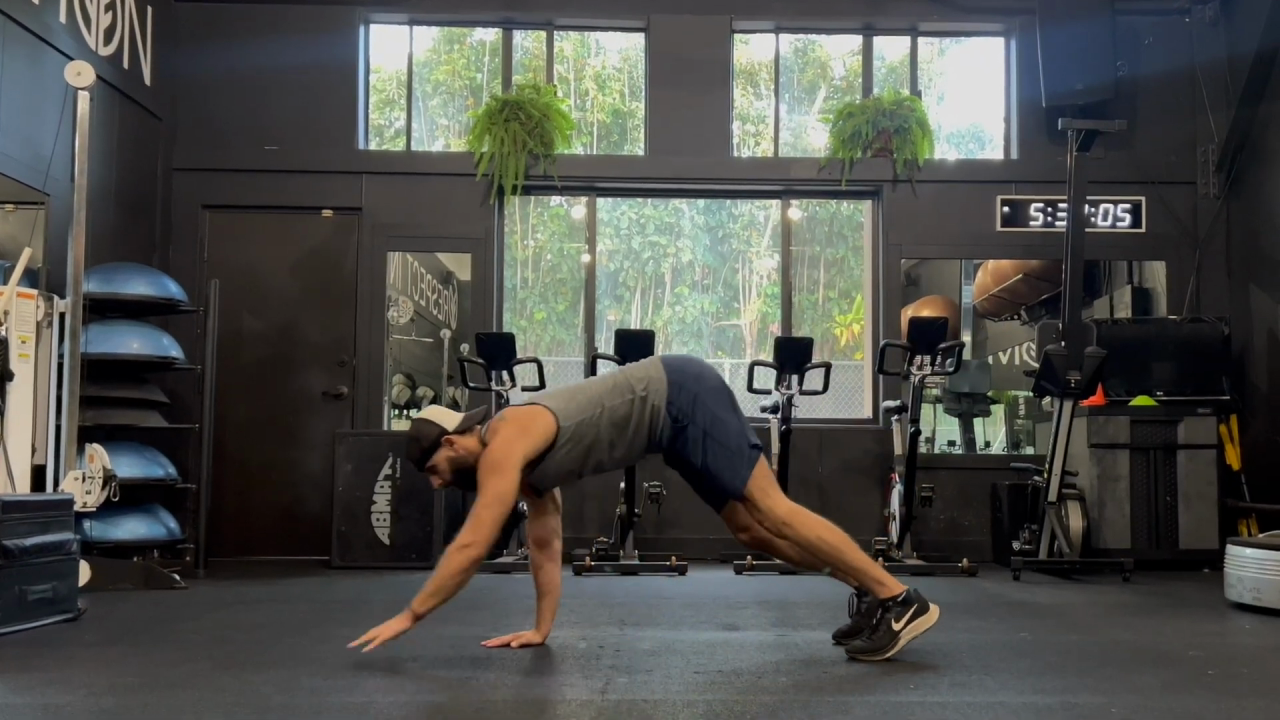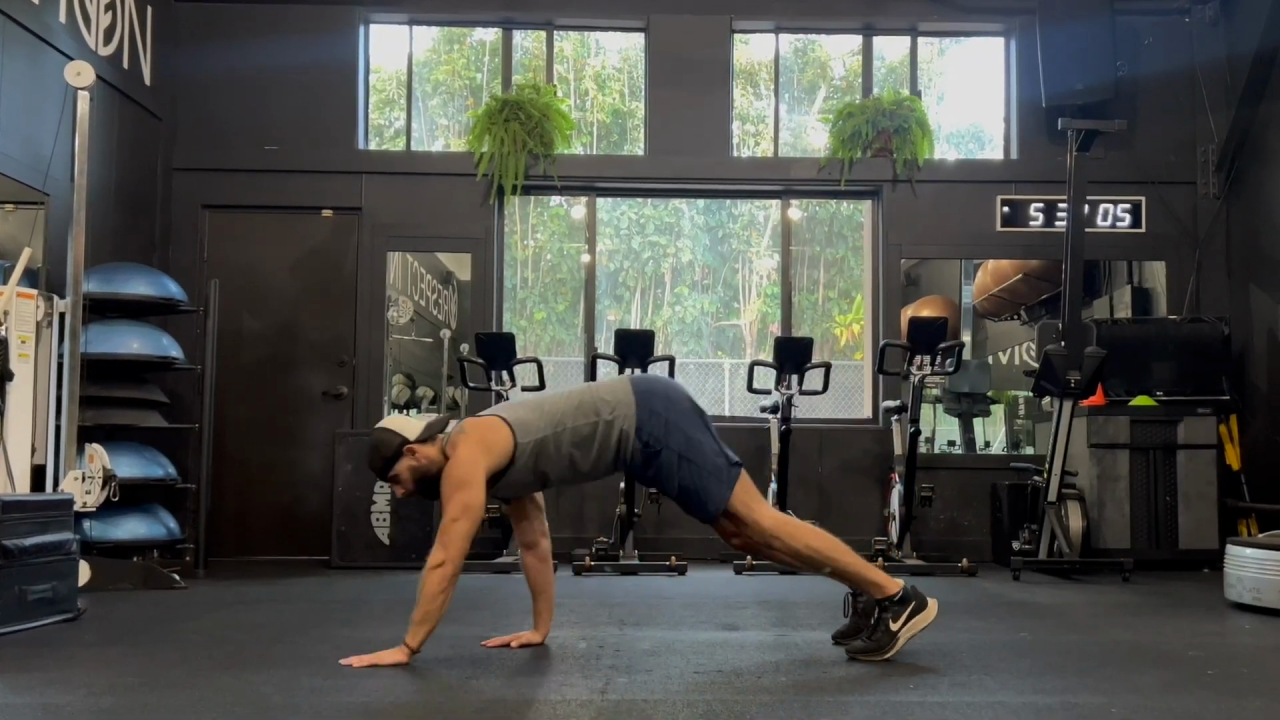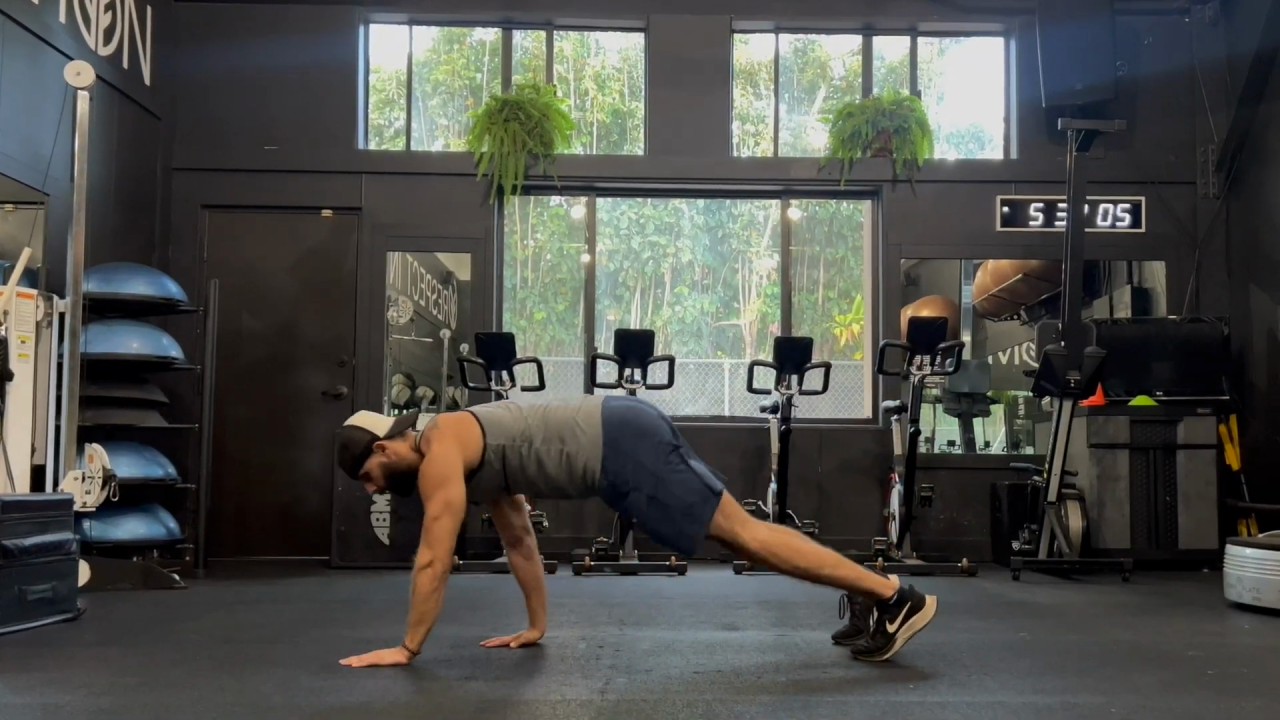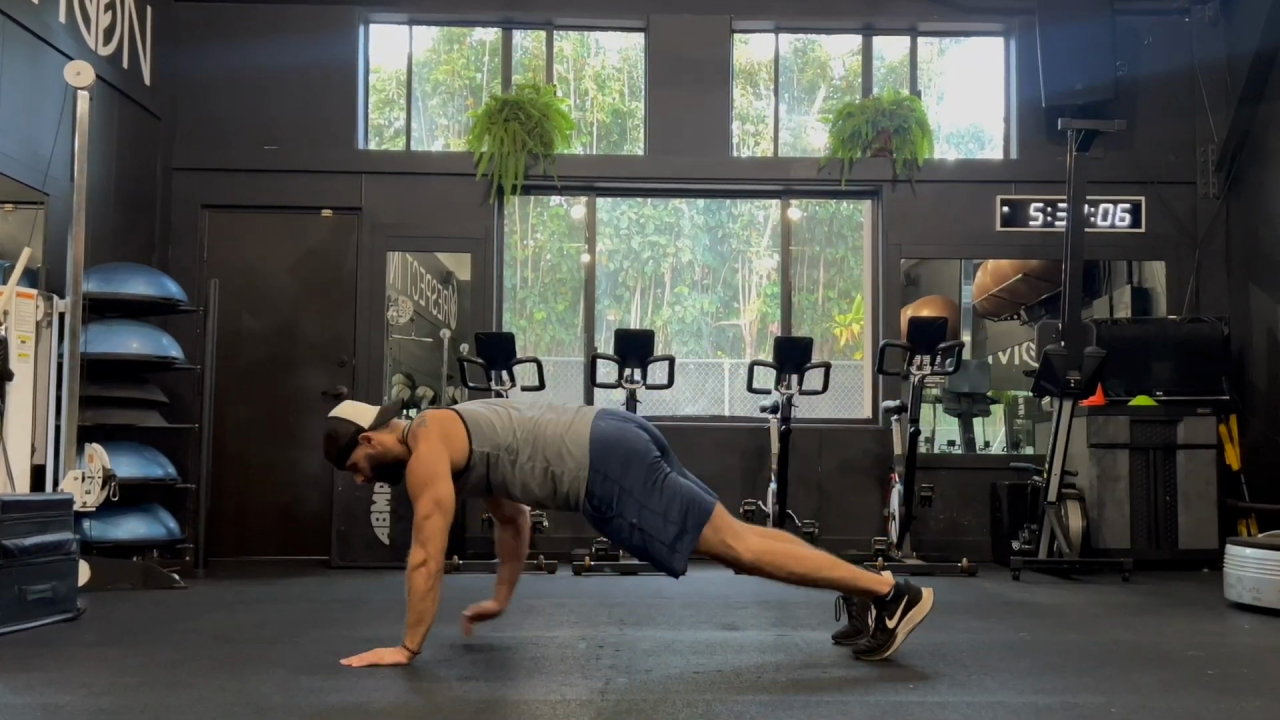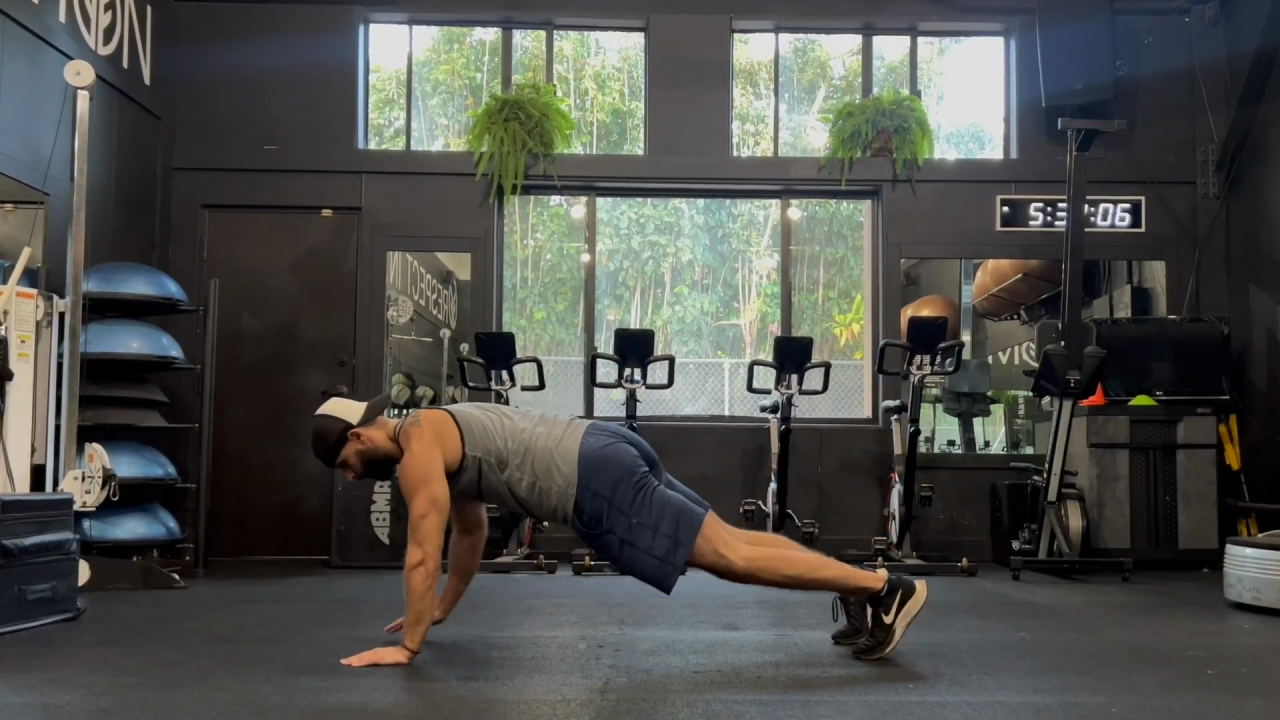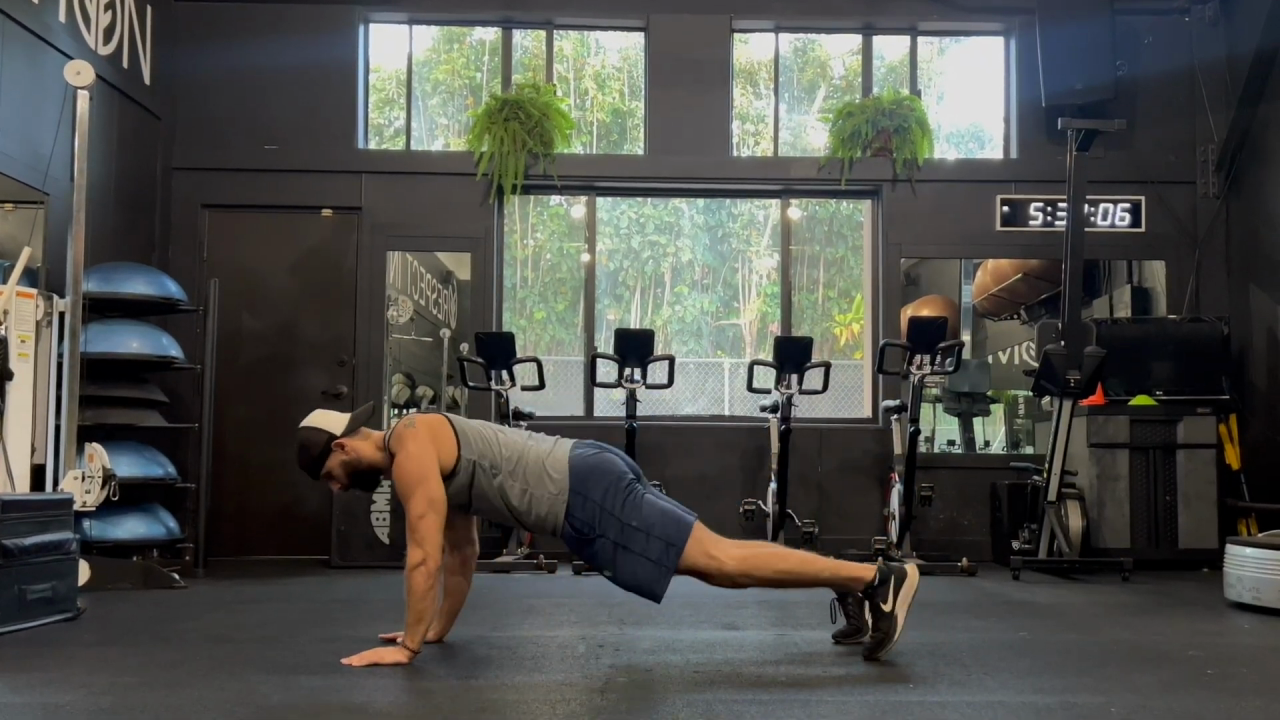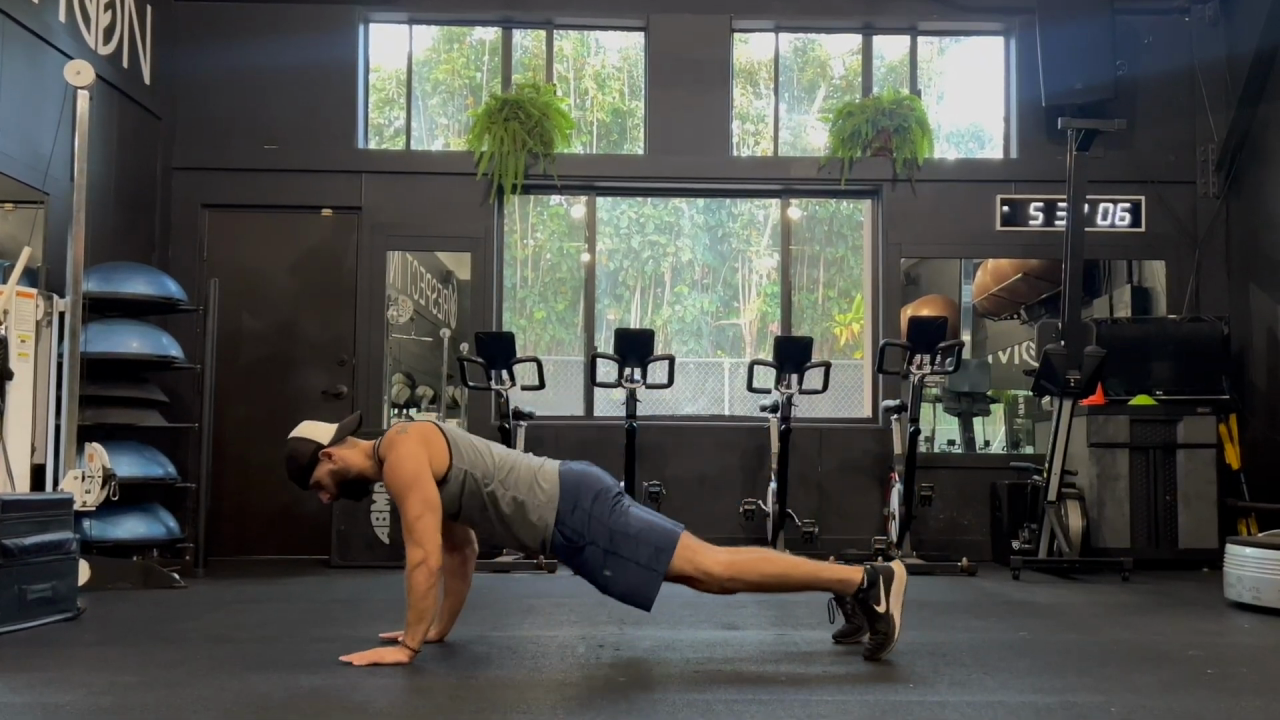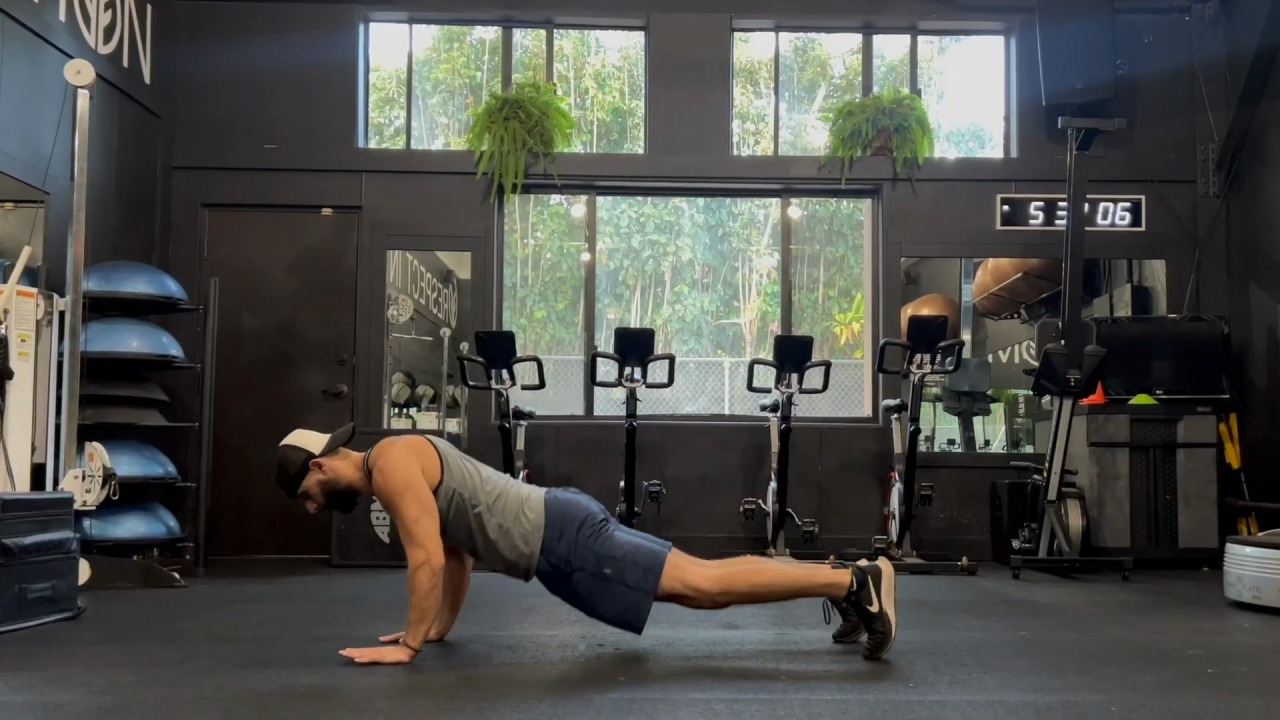
dt=0.2s
person 1, frame 1
left shoulder: (506, 444)
right shoulder: (524, 457)
left elbow: (471, 545)
right elbow: (545, 541)
left wrist: (406, 619)
right wrist: (542, 626)
left hip: (679, 394)
right hip: (669, 408)
left knee: (770, 510)
right knee: (749, 527)
left ankle: (899, 600)
right ankle: (870, 595)
person 1, frame 2
left shoulder: (466, 455)
right shoulder: (494, 461)
left elbow: (445, 560)
right elbow: (534, 541)
left wrist: (408, 647)
right wrist: (542, 627)
left hip: (646, 415)
right hip: (642, 419)
left knee: (754, 519)
right knee: (742, 532)
left ankle: (898, 598)
right ankle: (870, 595)
person 1, frame 3
left shoulder: (437, 451)
right shoulder: (468, 452)
left elbow: (433, 559)
right elbow: (518, 538)
left wrist: (407, 647)
right wrist: (538, 623)
left hip: (618, 446)
right hip: (624, 427)
left knee: (743, 535)
right knee: (739, 531)
left ankle: (895, 597)
right ankle: (870, 592)
person 1, frame 4
left shoulder: (424, 449)
right shoulder: (450, 436)
left elbow: (425, 558)
right elbow: (514, 514)
left wrist: (408, 646)
right wrist: (502, 597)
left hip: (605, 469)
right hip: (615, 437)
left knee: (738, 546)
right knee: (733, 533)
left ankle: (890, 592)
right ankle: (866, 590)
person 1, frame 5
left shoulder: (416, 445)
right shoulder: (440, 433)
left elbow: (422, 556)
right elbow: (470, 530)
left wrist: (407, 645)
right wrist: (439, 611)
left hip: (595, 485)
right hip: (605, 450)
left knee: (730, 557)
right knee: (726, 538)
left ankle: (886, 588)
right ankle: (859, 589)
person 1, frame 6
left shoulder: (408, 447)
right shoulder: (428, 451)
left elbow: (423, 558)
right elbow: (460, 547)
left wrist: (406, 644)
right wrist: (438, 628)
left hip: (587, 499)
right hip: (591, 476)
left knee: (721, 562)
right knee: (716, 552)
left ankle: (876, 578)
right ankle: (852, 586)
person 1, frame 7
left shoulder: (399, 453)
right shoulder: (417, 456)
left elbow: (425, 557)
right elbow: (460, 548)
left wrist: (408, 644)
right wrist: (440, 627)
left hip: (573, 514)
right hip: (575, 498)
left knee: (711, 569)
right knee: (706, 562)
left ankle: (867, 578)
right ankle: (850, 586)
person 1, frame 8
left shoulder: (389, 463)
right shoulder: (405, 465)
left elbow: (428, 559)
right elbow: (457, 549)
left wrist: (408, 643)
right wrist: (438, 627)
left hip: (561, 543)
right hip: (562, 525)
left knee: (701, 584)
right knee: (696, 571)
left ankle: (856, 580)
right ankle: (845, 579)
